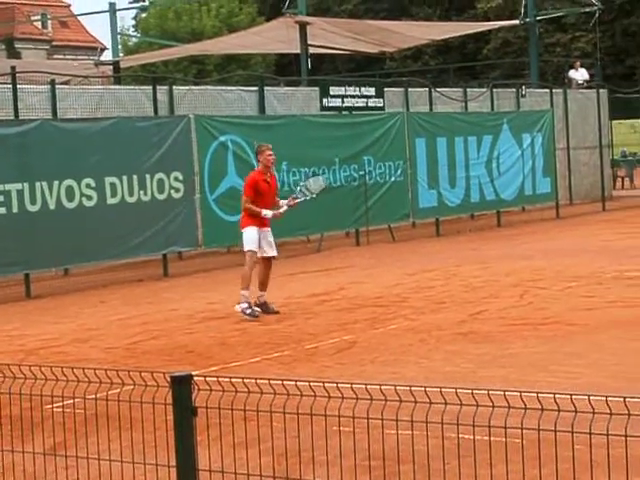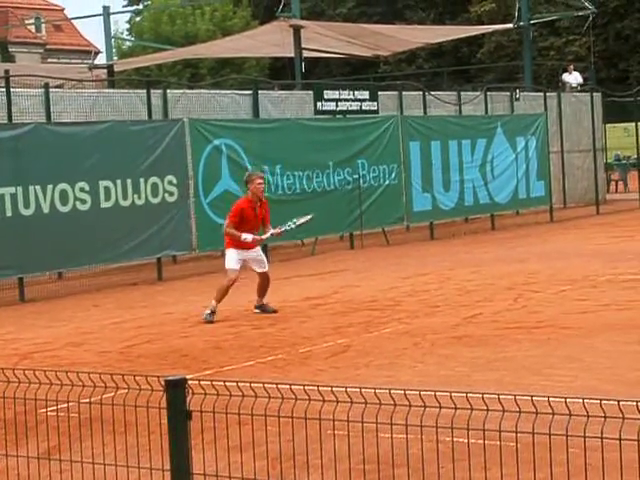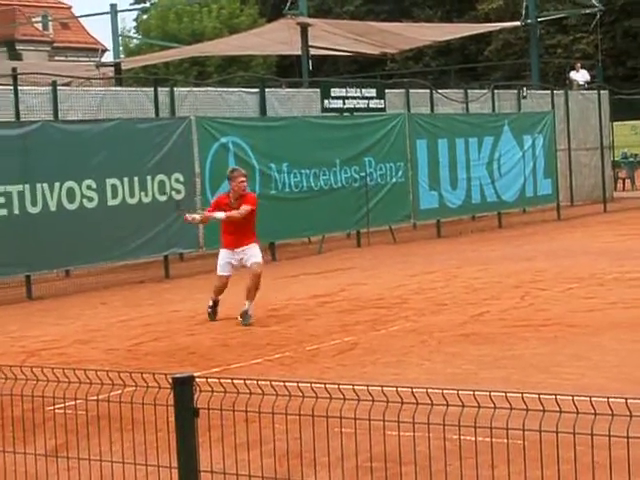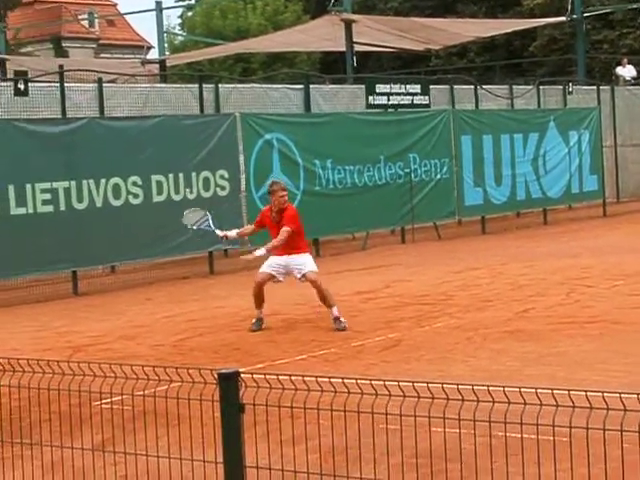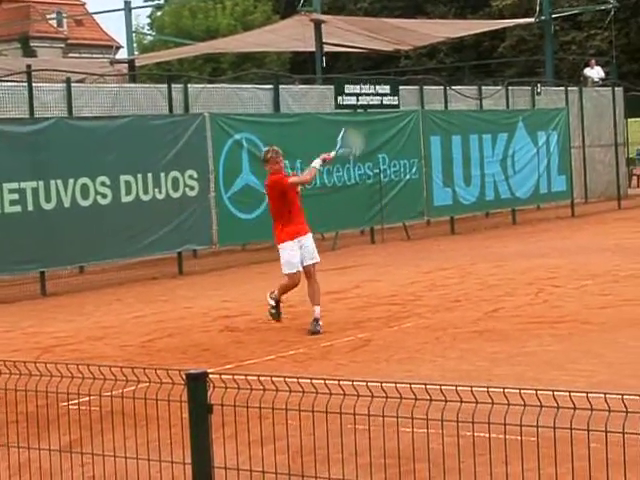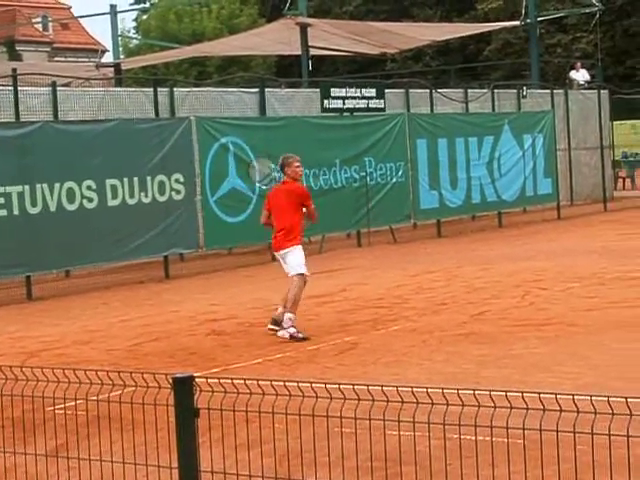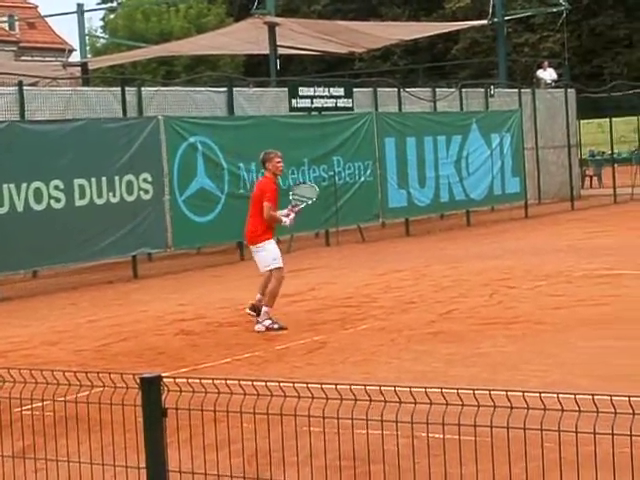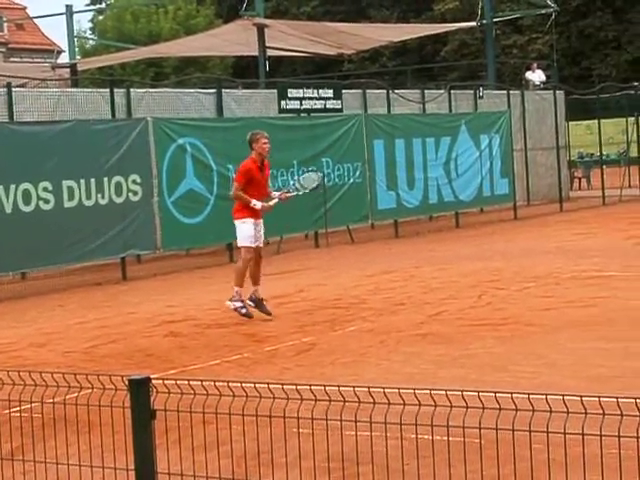
dt=0.4s
person 1, frame 1
left shoulder: (272, 177)
right shoulder: (253, 179)
right elbow: (245, 206)
left wrist: (284, 203)
right wrist: (267, 213)
left hip: (265, 226)
right hip: (251, 224)
left knee: (267, 263)
right knee: (251, 259)
left ankle: (261, 301)
right ankle: (244, 301)
person 1, frame 2
left shoulder: (264, 203)
right shoulder: (239, 206)
left elbow: (266, 226)
right elbow: (228, 230)
left wrist: (272, 231)
right wrist: (247, 237)
left hip: (252, 247)
right hip: (235, 247)
left knee: (265, 276)
right knee: (232, 278)
left ankle: (260, 304)
right ankle: (212, 309)
person 1, frame 3
left shoulder: (251, 198)
right shoulder: (220, 200)
left elbow: (240, 215)
right elbow: (206, 218)
left wrist: (217, 215)
right wrist: (193, 218)
left hip: (249, 245)
right hip: (228, 248)
left knee: (256, 271)
right knee: (221, 284)
left ankle: (246, 310)
right ankle: (214, 301)
person 1, frame 4
left shoulder: (290, 212)
right shoulder: (265, 213)
left elbow: (281, 239)
right elbow: (253, 228)
left wrist: (259, 252)
right wrist: (233, 233)
left hip: (299, 254)
right hip: (278, 256)
left knee: (315, 281)
right knee: (259, 281)
left ankle: (337, 317)
right ankle: (259, 317)
person 1, frame 5
left shoulder: (283, 178)
right shoulder: (273, 182)
right elbow: (306, 180)
right wrist: (318, 161)
left hip: (303, 234)
right hip: (286, 238)
left knee: (311, 274)
right knee: (293, 280)
left ankle: (316, 318)
right ankle: (274, 296)
person 1, frame 6
left shoulder: (272, 192)
right shoulder: (300, 189)
left elbow: (264, 220)
right elbow: (313, 216)
left hip: (279, 243)
right hip: (291, 244)
left knee: (301, 280)
right knee: (297, 281)
left ankle: (278, 318)
right ankle: (289, 327)
person 1, frame 7
left shoulder: (266, 184)
right shoulder: (269, 185)
right elbow: (267, 214)
left wrist: (284, 212)
right wrist: (286, 220)
left hip: (258, 236)
right hip: (261, 237)
left knee: (273, 271)
right knee: (278, 275)
left ankle: (257, 305)
right ankle: (264, 319)
person 1, frame 8
left shoulder: (265, 165)
right shoulder: (247, 167)
right elbow: (235, 193)
left wrist: (277, 195)
right wrist: (256, 204)
left hip: (257, 216)
right hip: (244, 215)
left knee: (258, 255)
right knee: (247, 255)
left ankle: (255, 297)
right ankle: (237, 298)
